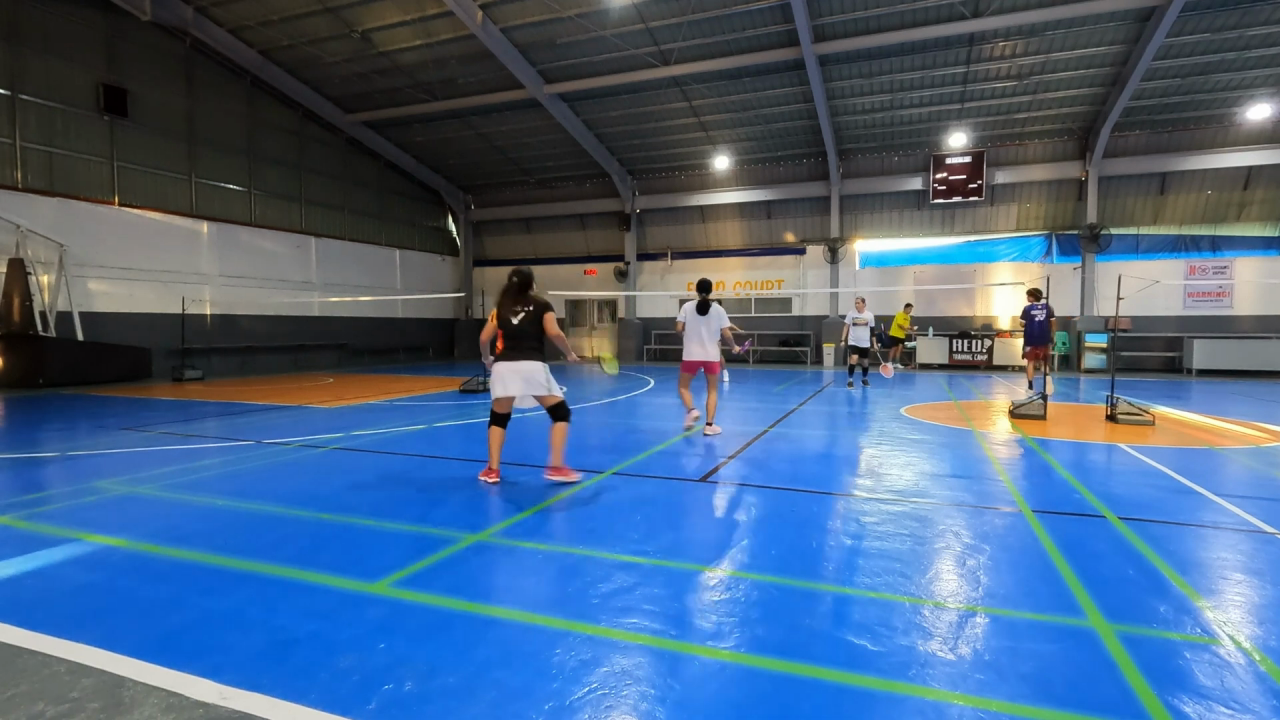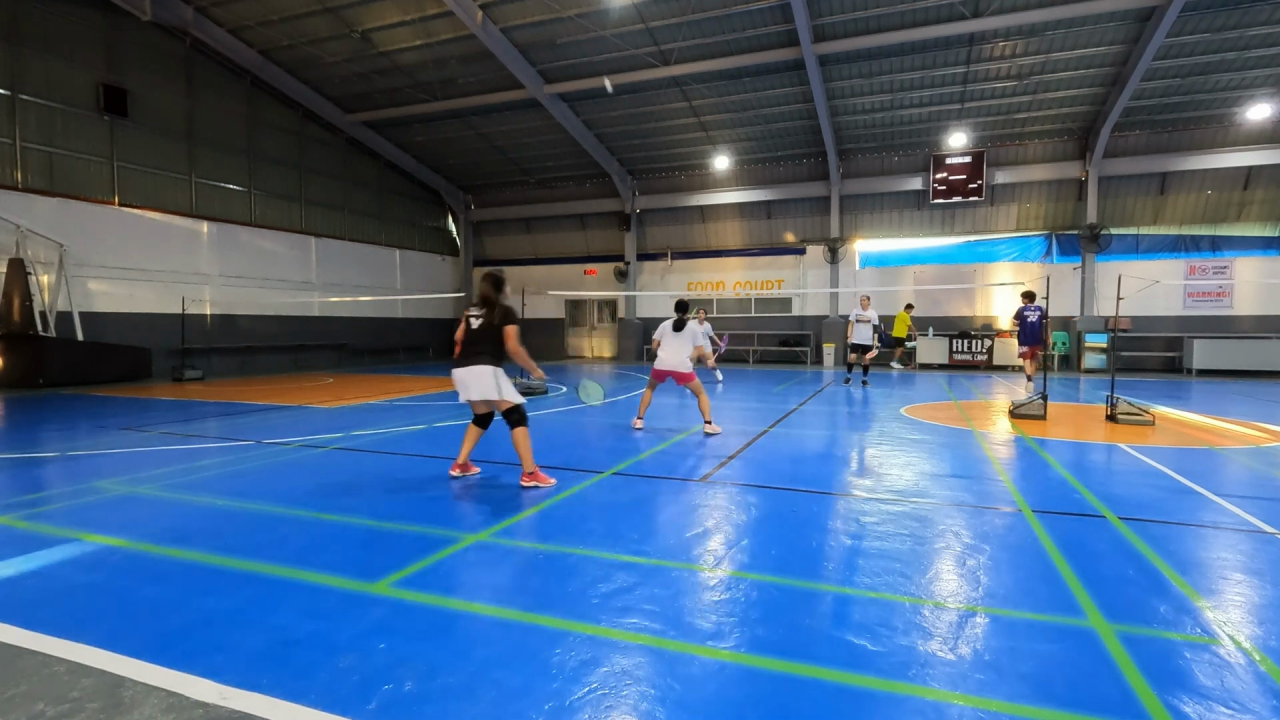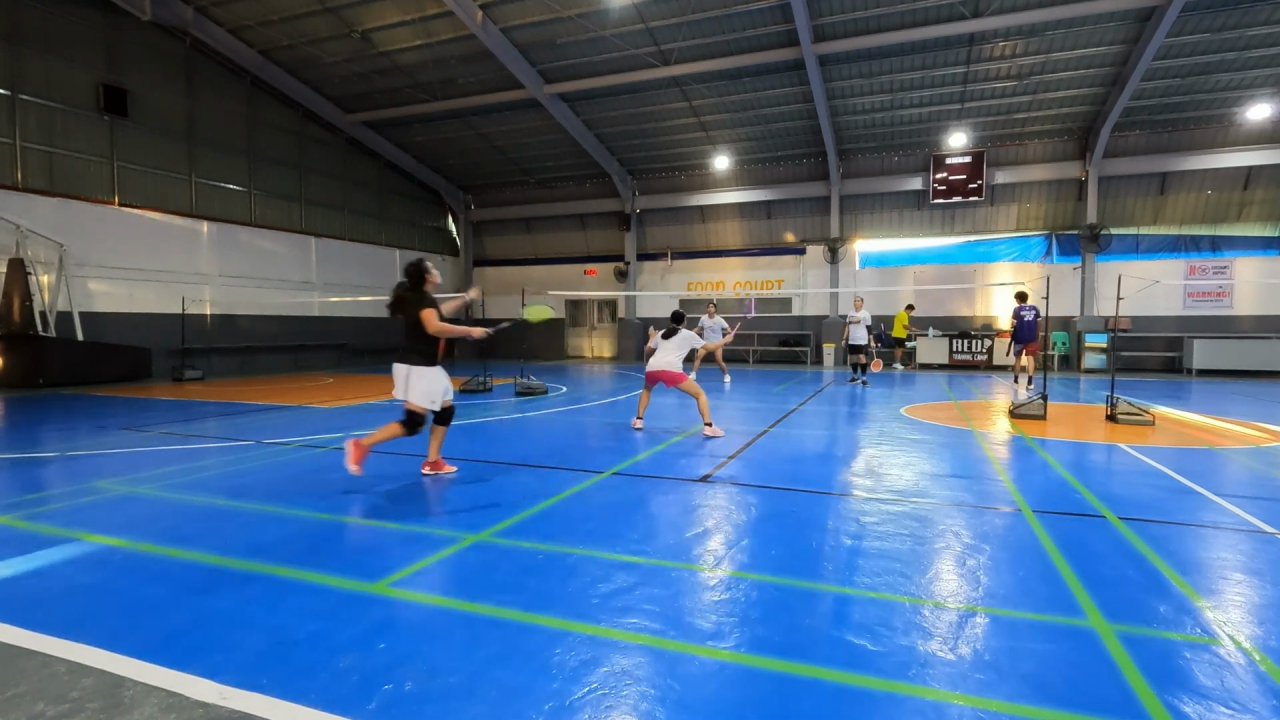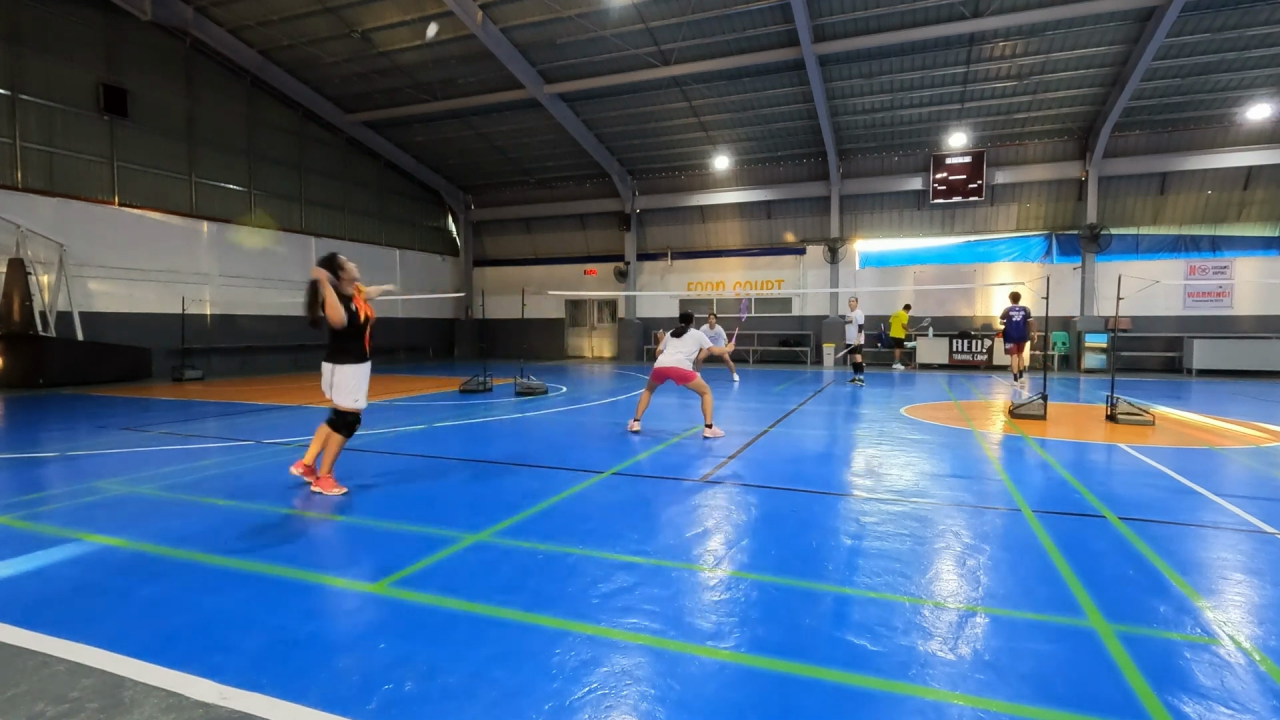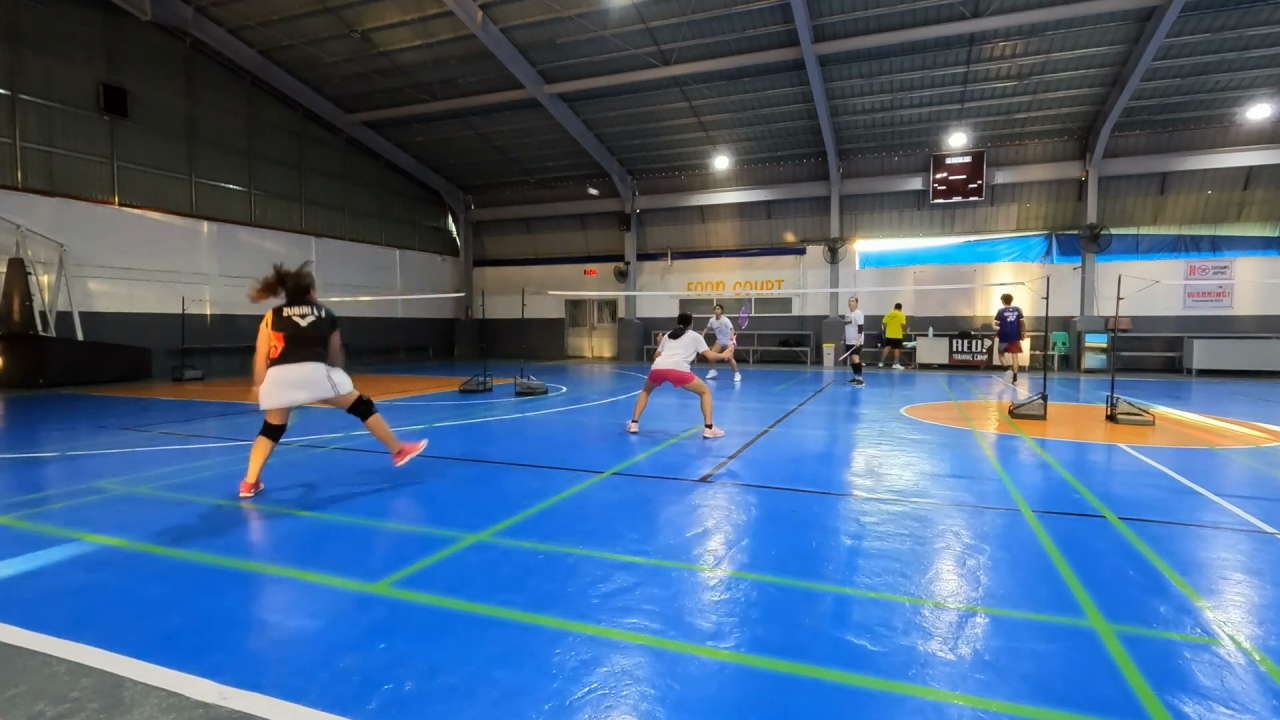
dt=0.4s
person 1, frame 1
left shoulder: (501, 308)
right shoulder: (541, 305)
left elbow: (486, 338)
right elbow: (554, 333)
left wrist: (488, 359)
right wrist: (569, 353)
left hip: (504, 367)
right hip: (533, 366)
left knee: (499, 418)
right knee: (561, 413)
left ankle: (492, 470)
right ankle: (556, 467)
person 1, frame 2
left shoulder: (472, 309)
right shoulder: (506, 312)
left elbow: (459, 338)
right elbow: (513, 348)
right wrist: (534, 370)
left hip: (461, 370)
right hip: (486, 370)
left knee: (482, 417)
right knee: (517, 417)
left ankle: (461, 463)
right ankle: (530, 473)
person 1, frame 3
left shoulder: (421, 299)
right shoulder: (423, 298)
left elbow: (440, 311)
right elbow: (435, 328)
left wrist: (466, 298)
right wrist: (470, 331)
left hip: (426, 367)
right hip: (417, 368)
left knee: (446, 412)
right knee: (413, 424)
left ankle: (433, 461)
right ankle: (360, 445)
person 1, frame 4
left shoulder: (356, 290)
right shoulder: (332, 298)
left elbow: (371, 292)
right elbow: (339, 321)
left wrist: (385, 288)
right wrist: (325, 283)
left hip: (356, 365)
right hip: (341, 367)
left knee: (341, 420)
right knee: (346, 422)
left ankle: (306, 464)
right ankle: (323, 476)
person 1, frame 5
left shoulder: (272, 316)
right shoulder: (325, 314)
left elbow: (261, 355)
right elbow: (335, 351)
left wrist: (258, 385)
right wrist: (337, 367)
left hip: (279, 375)
right hip: (314, 370)
left knee: (272, 430)
right knee: (363, 407)
left ankle: (249, 482)
right ankle: (399, 450)
